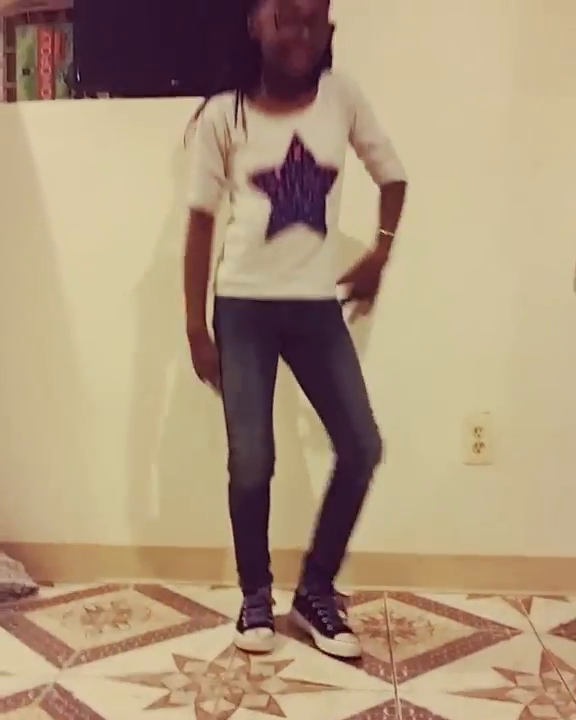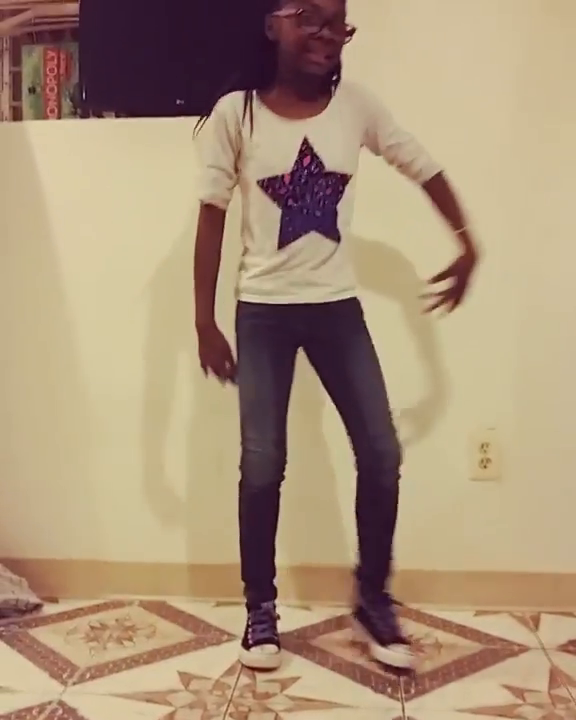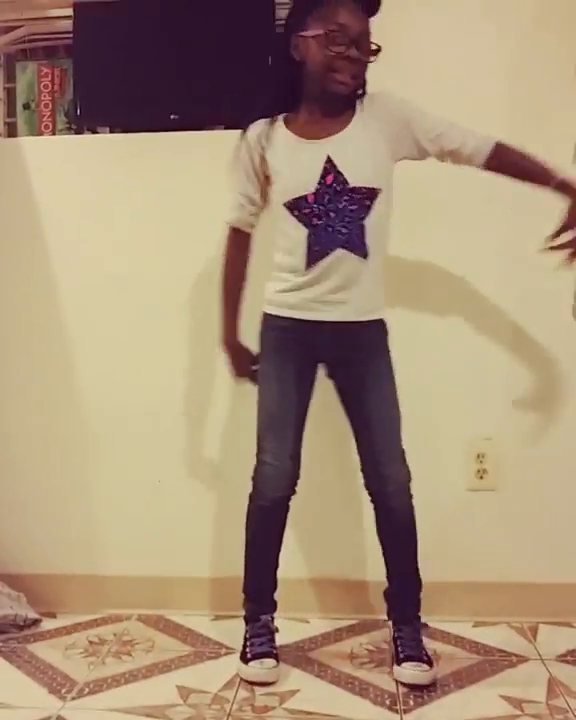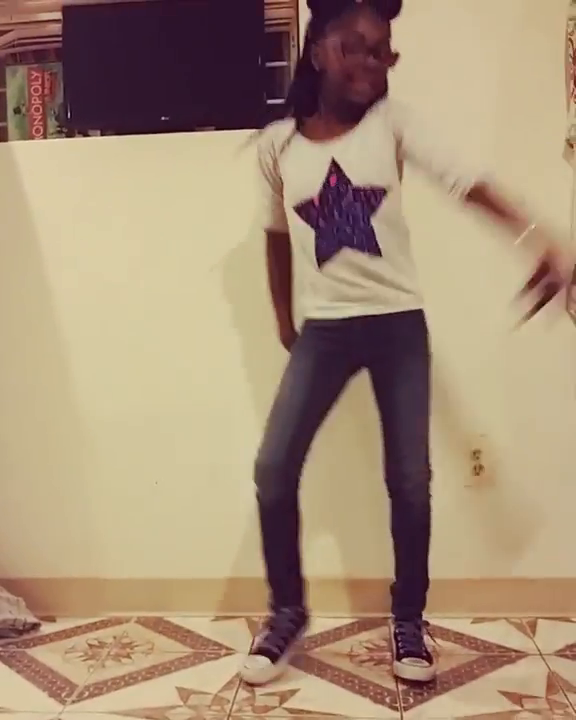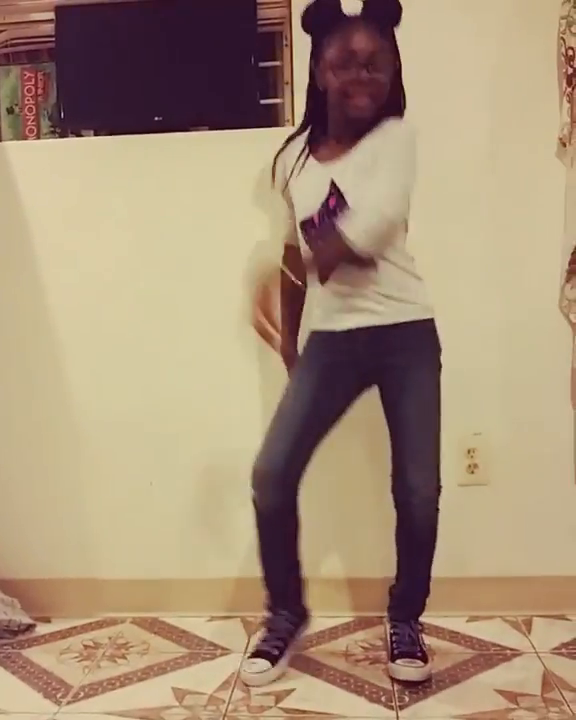
dt=0.2s
person 1, frame 1
left shoulder: (342, 98)
right shoulder: (222, 116)
left elbow: (390, 174)
right elbow: (201, 222)
left wrist: (380, 253)
right wrist: (194, 328)
left hip: (317, 306)
right hip: (242, 308)
left knee: (362, 446)
right knee: (250, 461)
left ankle: (316, 589)
right ankle: (256, 593)
person 1, frame 2
left shoulder: (354, 106)
right shoulder: (235, 114)
left elbow: (422, 166)
right elbow: (210, 216)
left wrist: (465, 240)
right wrist: (199, 322)
left hip: (337, 308)
right hip: (261, 310)
left knee: (382, 454)
right knee: (261, 464)
left ankle: (373, 598)
right ankle: (260, 606)
person 1, frame 3
left shoulder: (386, 118)
right shoulder: (261, 140)
left elbow: (481, 149)
right elbow: (241, 235)
right wrist: (229, 329)
left hip: (363, 329)
right hip: (286, 329)
left knee: (390, 482)
right knee: (273, 479)
left ankle: (405, 622)
right ankle: (259, 621)
person 1, frame 4
left shoulder: (394, 122)
right shoulder: (278, 144)
left elbow: (465, 181)
right wrist: (284, 324)
left hip: (398, 326)
right hip: (323, 330)
left knee: (409, 481)
right knee: (274, 466)
left ankle: (408, 621)
right ankle: (286, 612)
person 1, frame 5
left shoulder: (395, 139)
right shoulder: (294, 157)
left elbow: (369, 235)
left wrist: (276, 278)
right wrist: (289, 340)
left hip: (406, 334)
right hip: (330, 339)
left knee: (417, 490)
right knee: (272, 474)
left ankle: (405, 623)
right ankle: (285, 618)
